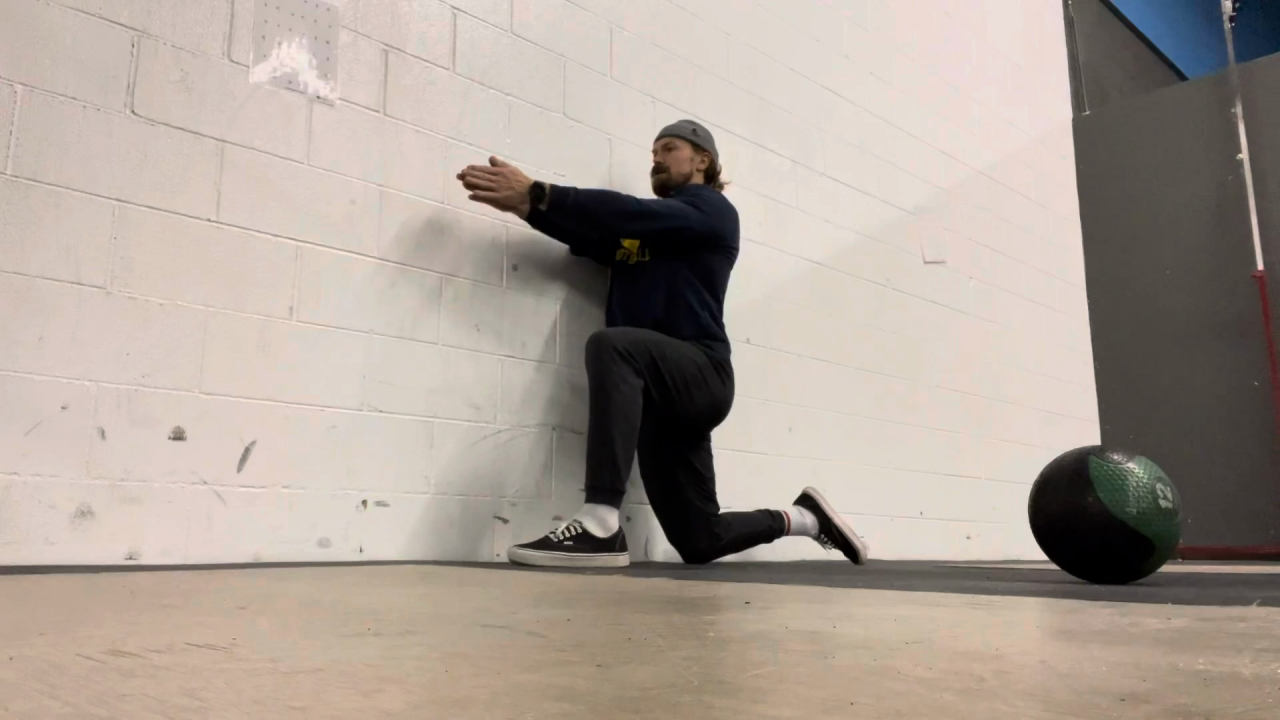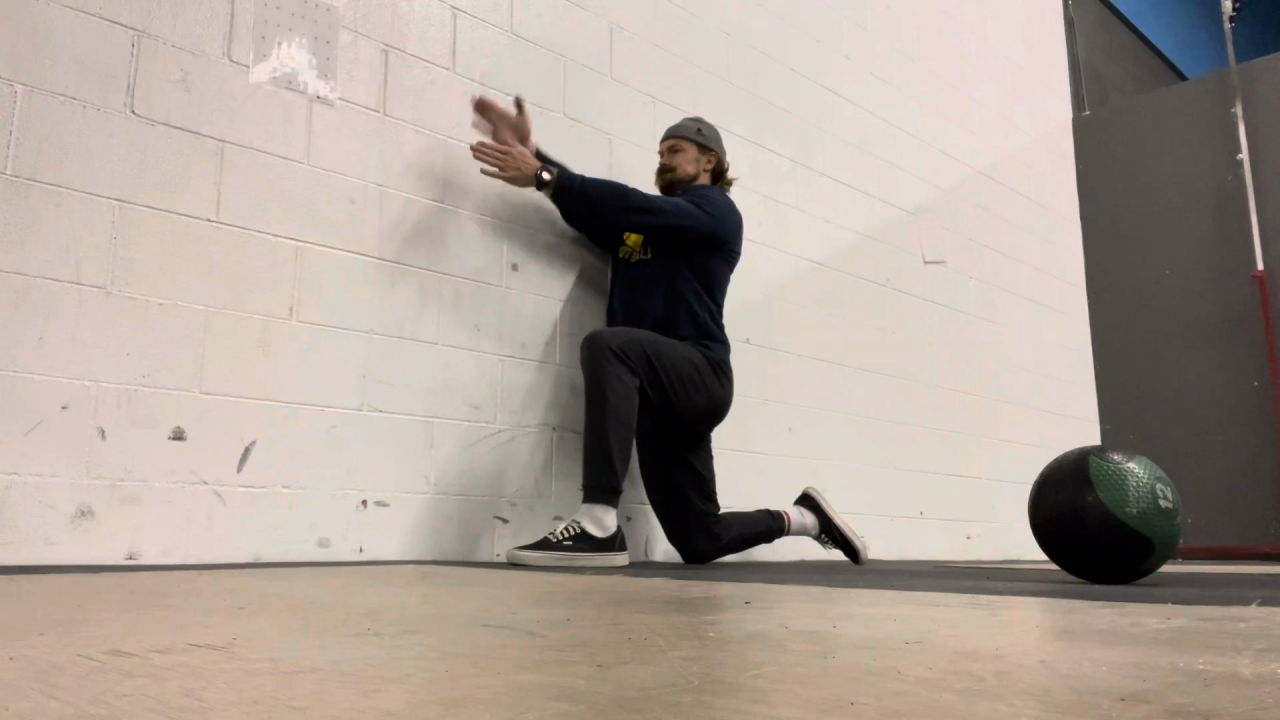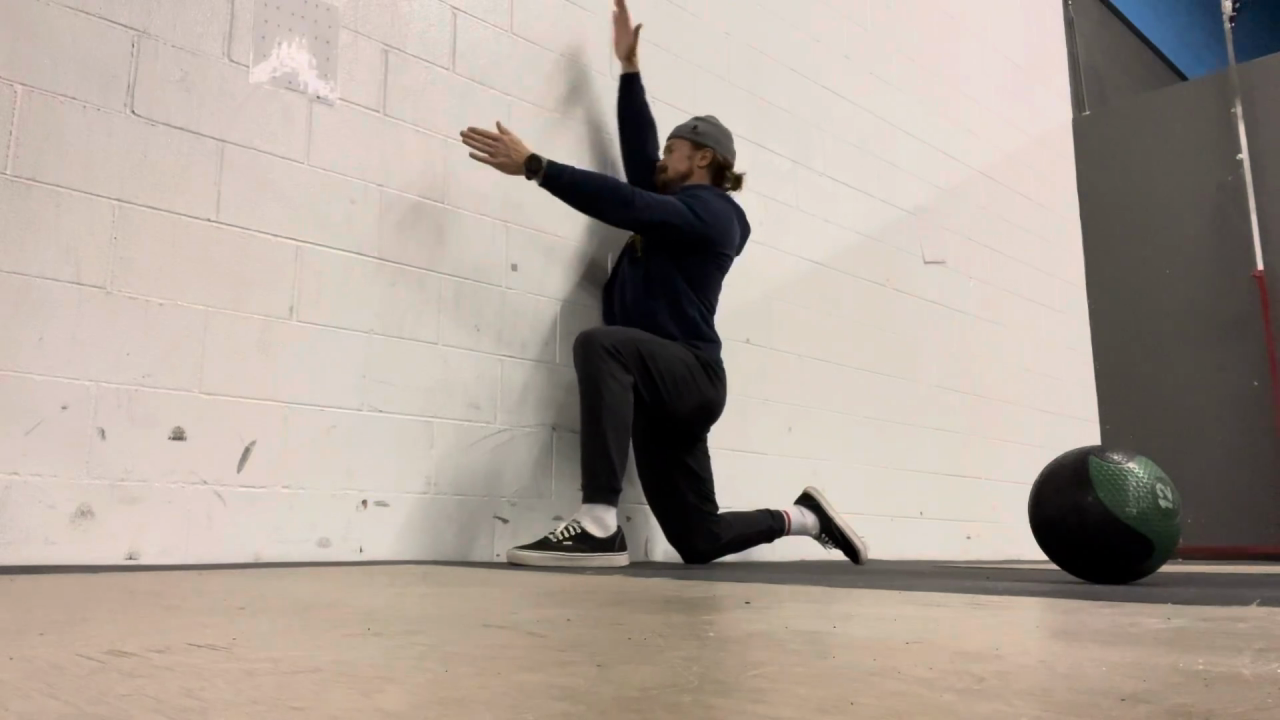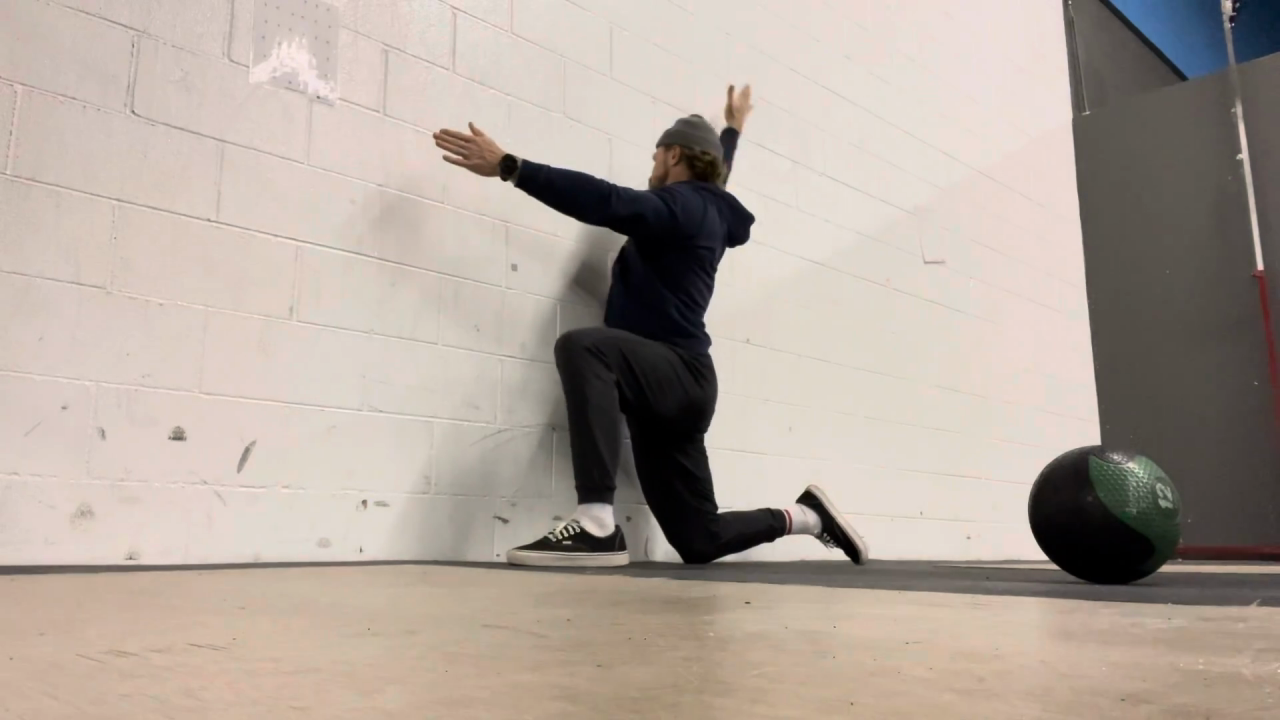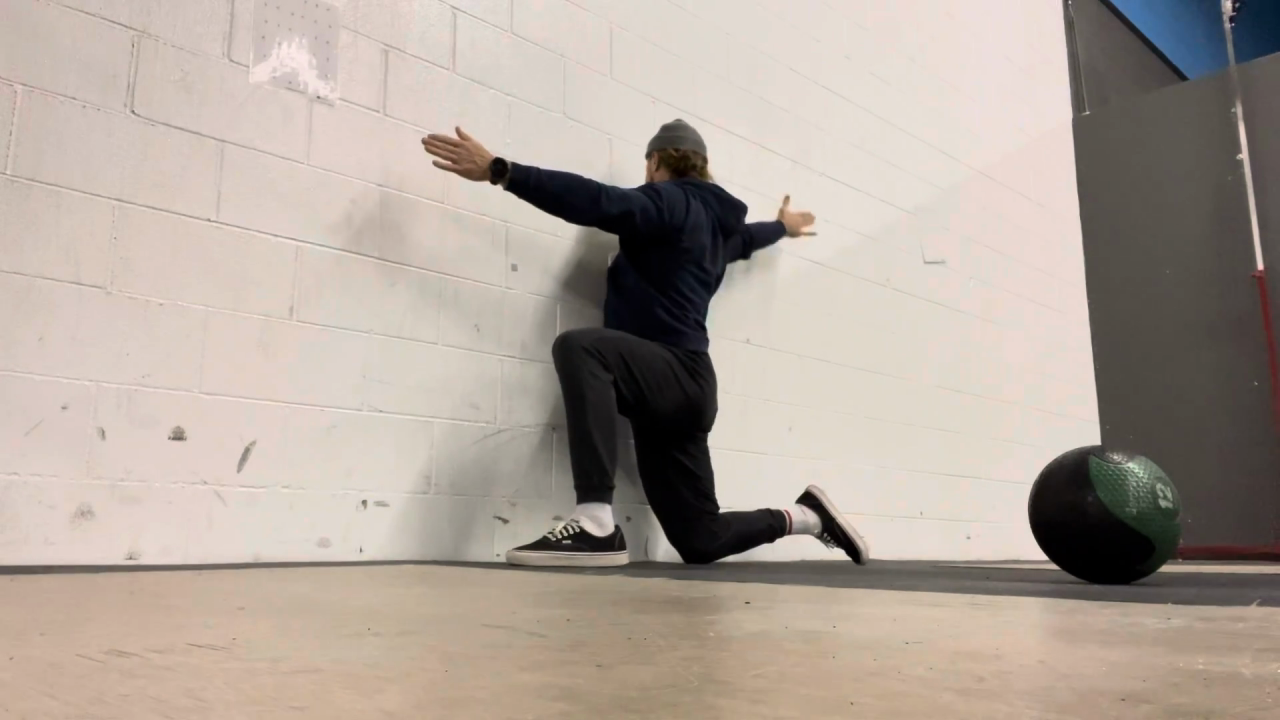
dt=0.5s
person 1, frame 1
left shoulder: (711, 210)
right shoulder: (643, 224)
left elbow: (626, 213)
right elbow: (590, 233)
left wrist: (539, 192)
right wrist: (525, 204)
left hip: (700, 376)
right hip: (661, 394)
left knee: (612, 345)
right knee: (699, 541)
left ankle: (600, 527)
right ankle: (803, 517)
person 1, frame 2
left shoulder: (716, 213)
right shoulder: (641, 227)
left elbow: (634, 206)
right elbow: (595, 213)
left wrist: (543, 174)
right wrist: (530, 156)
left hip: (698, 377)
right hip: (661, 391)
left knee: (606, 345)
right knee: (701, 543)
left ankle: (599, 526)
right ankle: (805, 518)
person 1, frame 3
left shoulder: (708, 212)
right shoulder: (675, 210)
left elbow: (622, 202)
right elbow: (637, 147)
left wrist: (533, 166)
right wrist: (628, 66)
left hip: (690, 376)
right hip: (666, 388)
left knee: (601, 345)
right knee: (699, 540)
left ankle: (599, 526)
right ankle: (803, 516)
person 1, frame 4
left shoulder: (684, 206)
right shoulder: (703, 205)
left elbow: (605, 203)
right elbow: (712, 172)
left wrist: (508, 166)
right wrist: (731, 130)
left hip: (679, 378)
right hip: (673, 385)
right knee: (699, 540)
left ankle: (597, 525)
right ankle: (806, 516)
person 1, frame 5
left shoulder: (670, 202)
right shoulder: (712, 220)
left elbow: (594, 202)
right elbow: (746, 238)
left wrist: (497, 169)
right wrist: (784, 225)
left hip: (675, 376)
right hip: (680, 385)
right knee: (699, 541)
left ankle: (595, 526)
right ankle: (806, 517)
